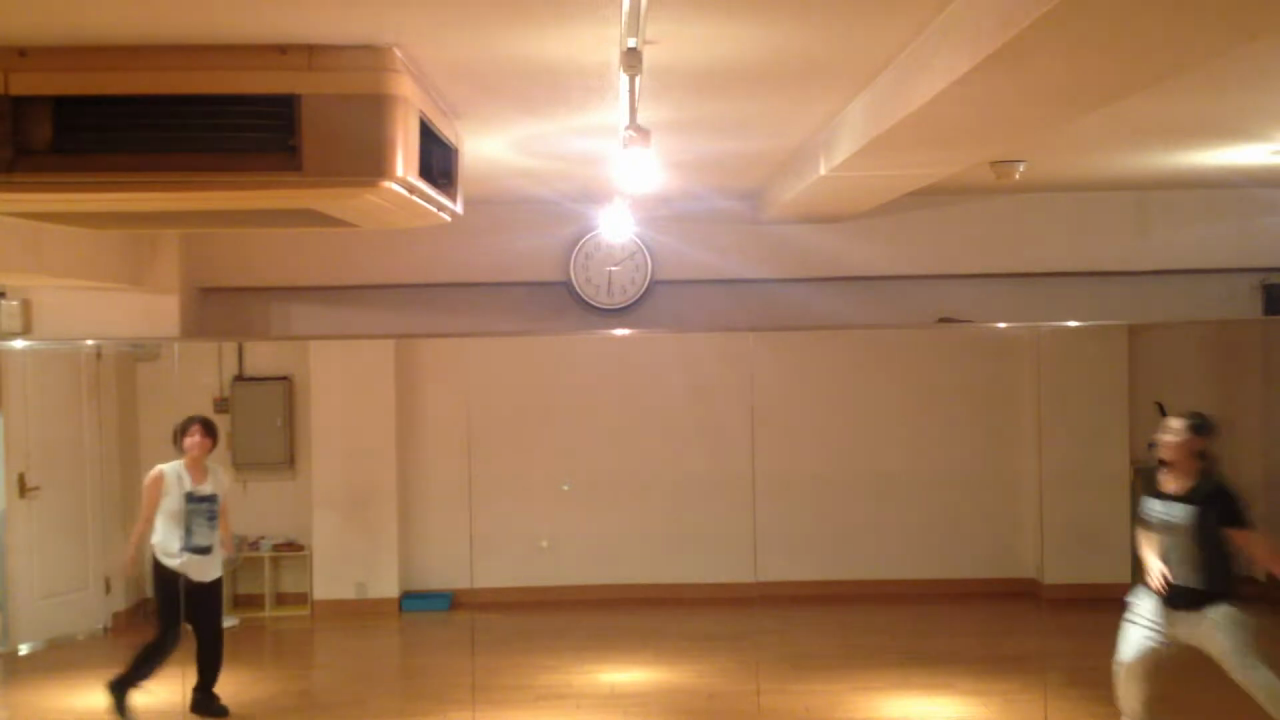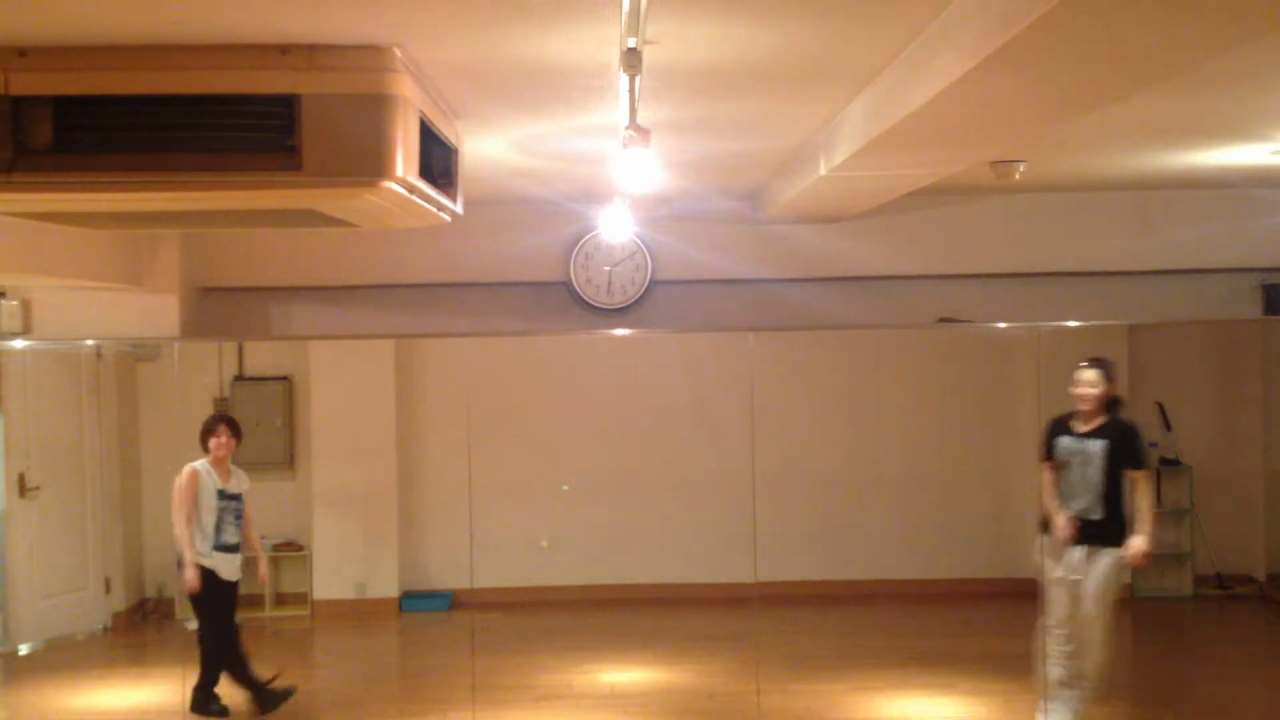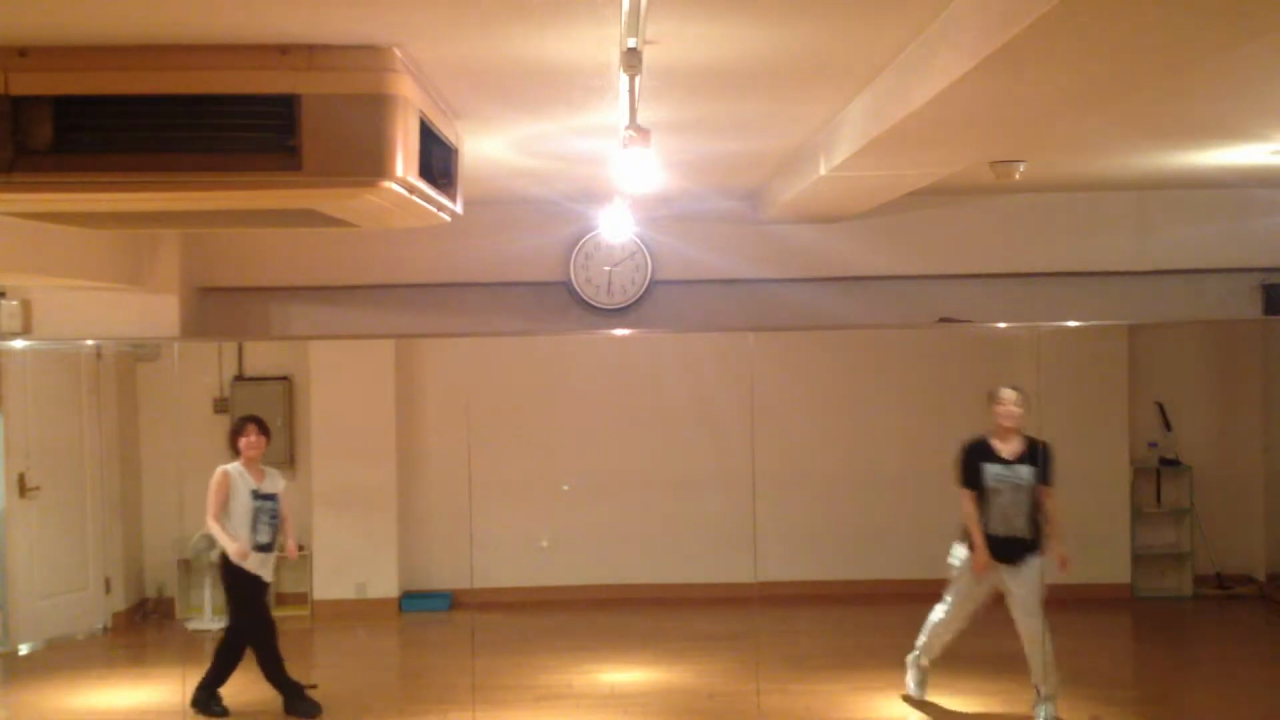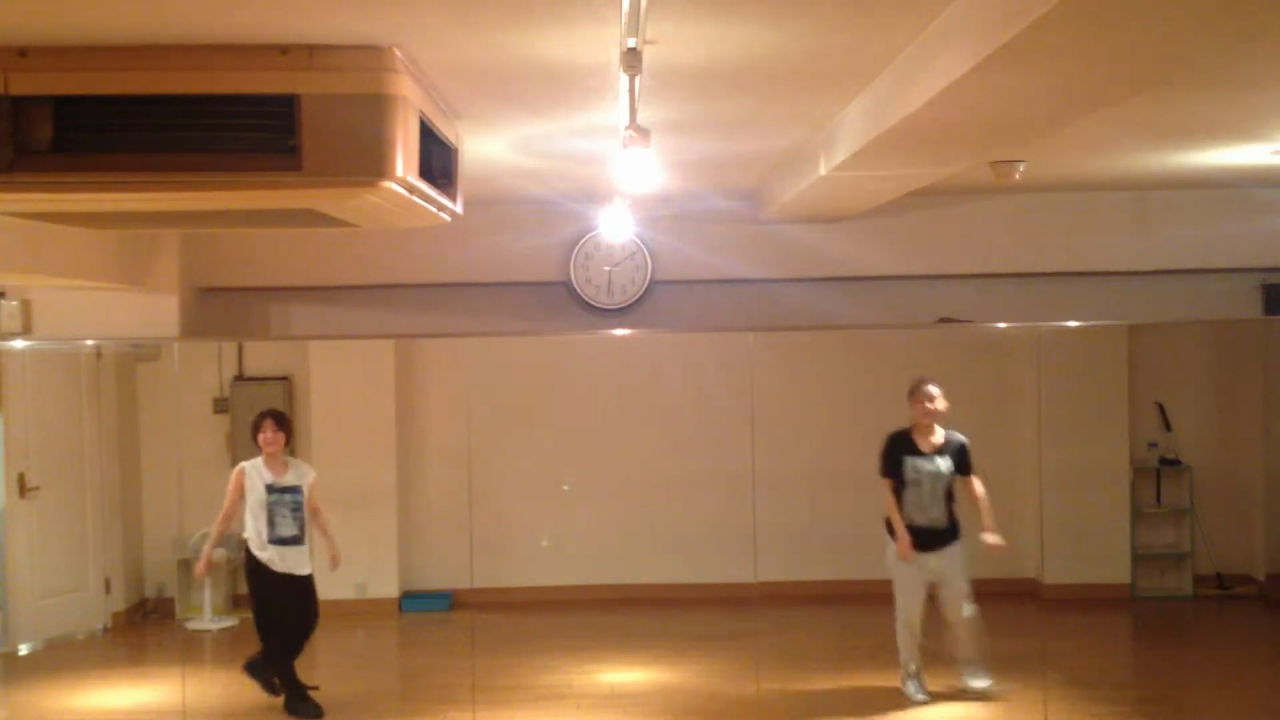
dt=0.3s
person 1, frame 1
left shoulder: (1213, 491)
right shoulder: (1151, 487)
left elbow: (1249, 541)
right wrist: (1149, 561)
left hip: (1210, 602)
right hip: (1159, 597)
left knee: (1252, 675)
right knee: (1128, 661)
person 1, frame 2
left shoulder: (1122, 432)
right shoulder: (1058, 428)
left elbow: (1141, 483)
left wrist: (1142, 534)
right wrist: (1056, 515)
left hip: (1104, 542)
right hip: (1061, 539)
left knee: (1094, 622)
right knee: (1058, 622)
person 1, frame 3
left shoulder: (1040, 452)
right shoulder: (974, 451)
left elbow: (1046, 499)
right elbow: (968, 501)
left wrist: (1055, 544)
right wrist: (979, 547)
left hip: (1025, 554)
right hip: (980, 549)
left knee: (1032, 626)
right knee: (952, 614)
right ankle: (916, 664)
person 1, frame 4
left shoulder: (957, 444)
right shoulder: (896, 443)
left elbow: (972, 485)
right elbow: (888, 490)
left wrist: (988, 528)
right wrist: (901, 533)
left hip: (946, 540)
right hip: (905, 540)
left knee: (962, 609)
right knee: (909, 612)
left ankle: (970, 666)
right ankle: (911, 675)
person 2, frame 1
left shoulder: (219, 478)
right shoulder: (162, 475)
right elbow: (145, 519)
left wrist: (227, 544)
right wrist: (131, 555)
left hip: (209, 572)
right hip: (171, 569)
left knee: (211, 638)
right knee: (167, 637)
right ankle: (123, 685)
person 2, frame 2
left shoulder: (239, 478)
right shoulder: (193, 473)
right elbow: (181, 521)
left wrist: (260, 558)
right wrist: (189, 564)
left hip: (229, 567)
right hip: (201, 567)
left knee: (216, 633)
right knee: (222, 632)
left ankle: (203, 695)
right ankle: (257, 691)
person 2, frame 3
left shoulder: (275, 478)
right shoulder: (226, 475)
left elbow: (283, 518)
right elbow: (212, 519)
left wrist: (290, 539)
right wrist: (229, 543)
left hip: (262, 567)
right hip: (237, 566)
left knee: (241, 633)
right knee: (262, 631)
left ankle: (206, 693)
right ankle: (292, 695)
person 2, frame 4
left shoulder: (303, 472)
right shoulder: (245, 472)
left elbow: (314, 511)
right elbow: (226, 515)
left wrist: (332, 545)
right wrist: (206, 554)
left hip: (299, 563)
right hip: (264, 562)
left knee: (305, 623)
right knee: (276, 630)
left ankle: (261, 665)
right ankle: (295, 695)
